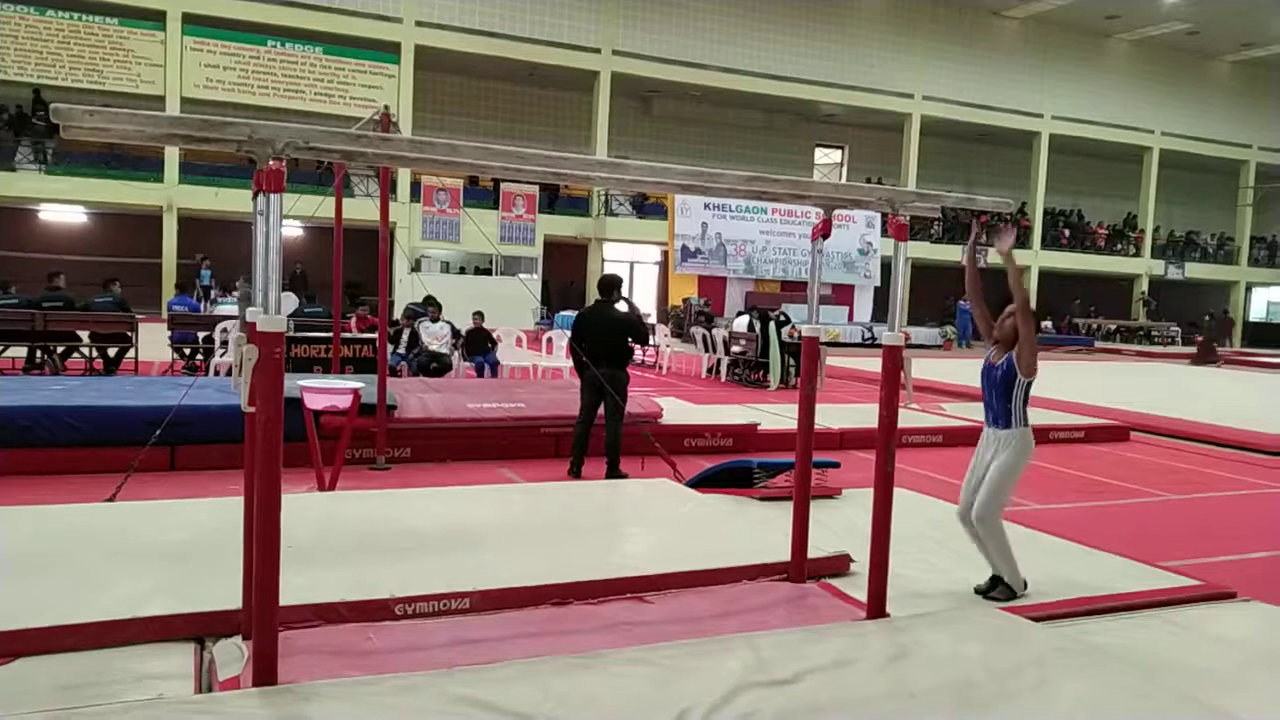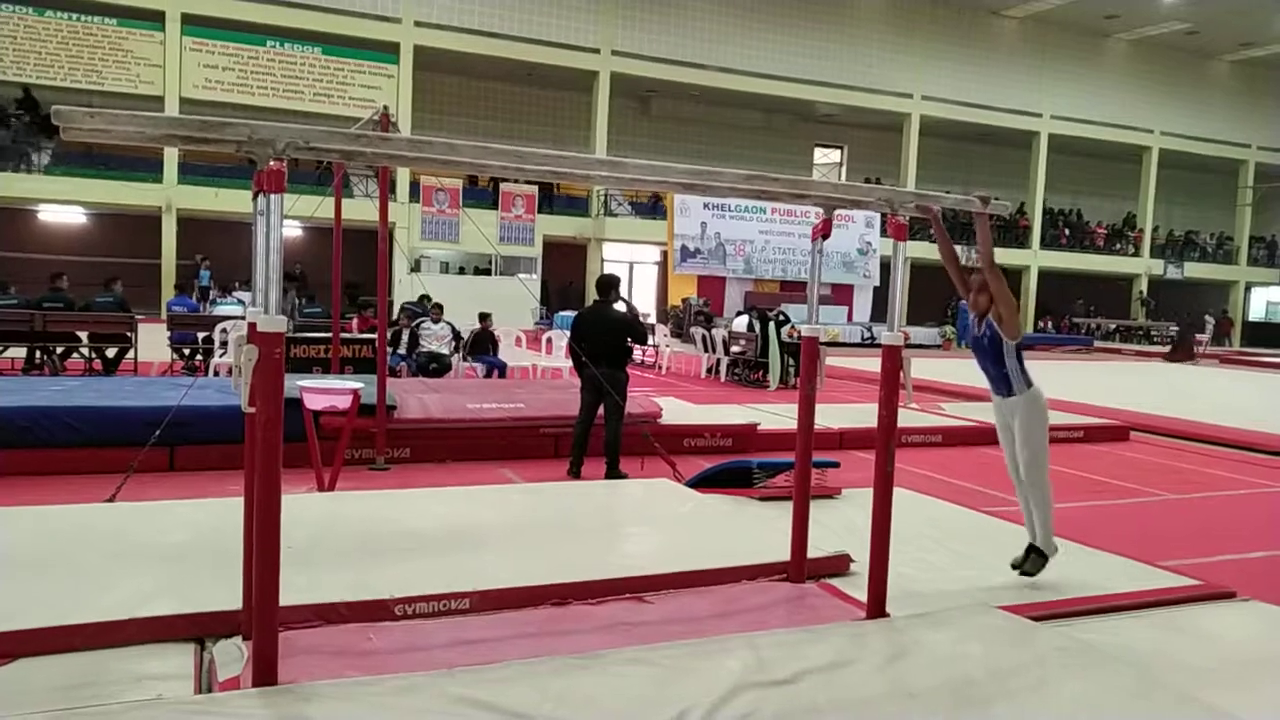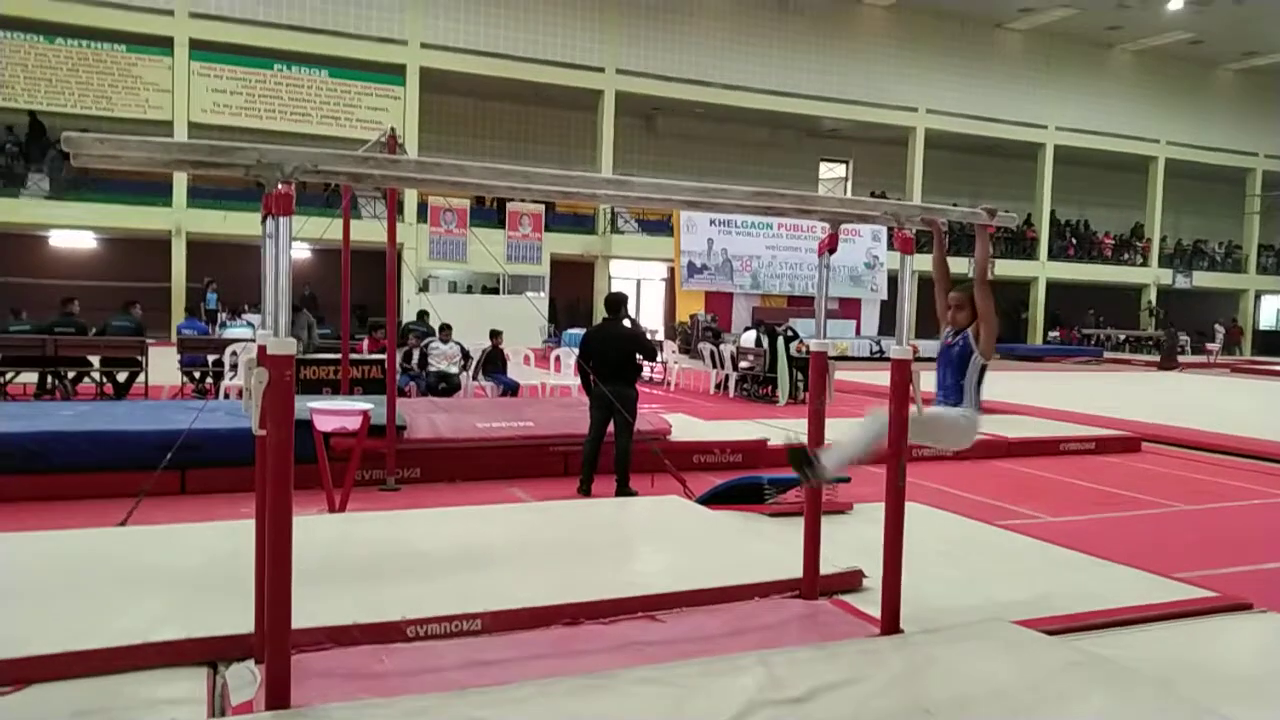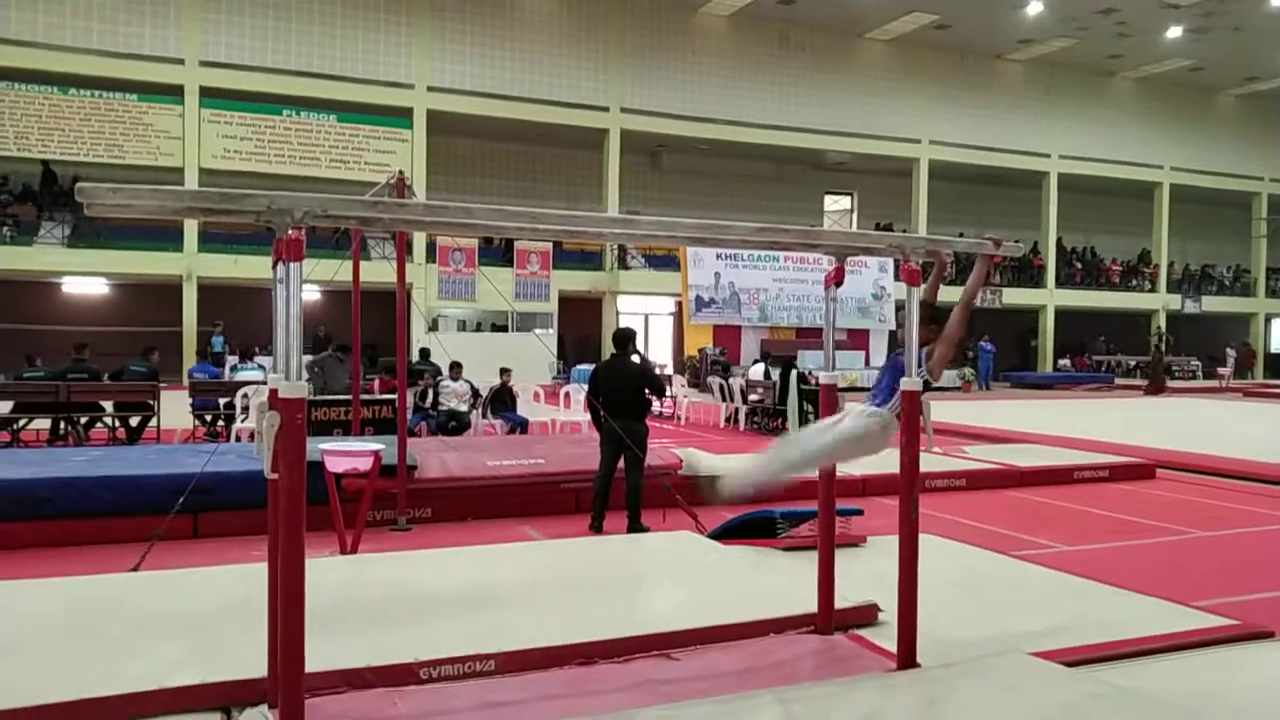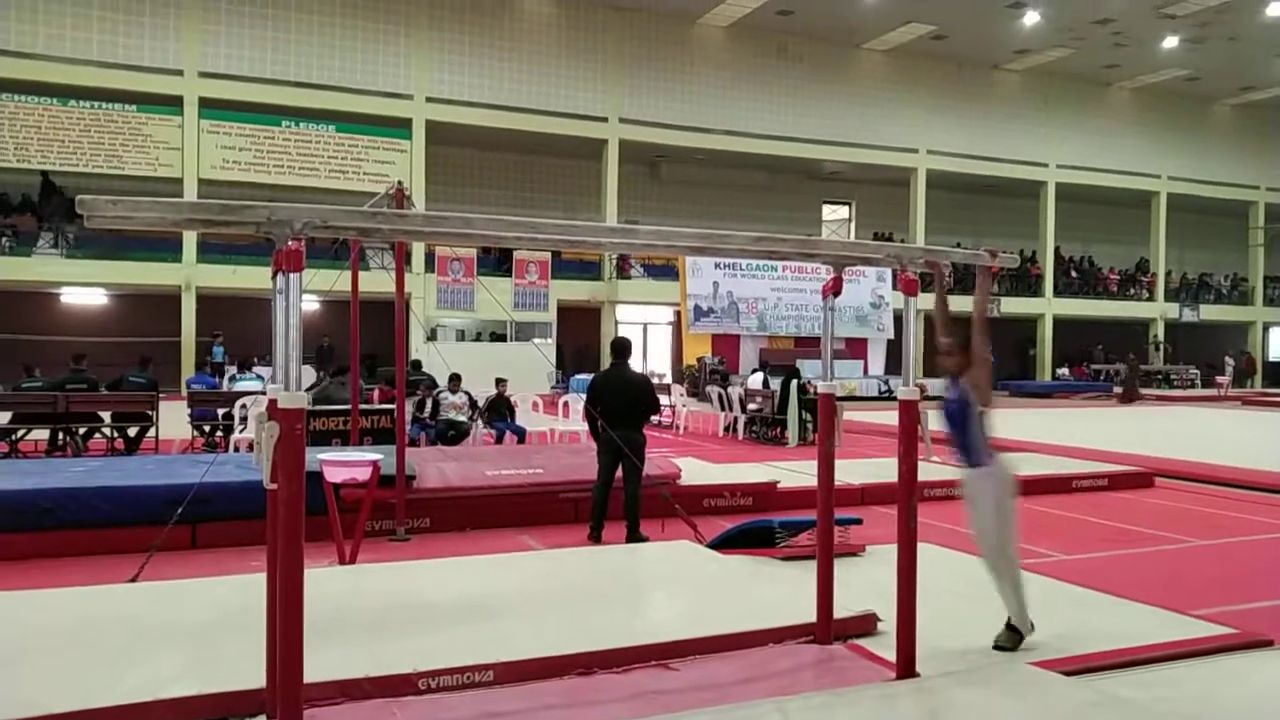
dt=0.5s
person 1, frame 1
left shoulder: (1024, 355)
right shoulder: (992, 346)
left elbow: (1024, 306)
right elbow: (974, 297)
left wrist: (1008, 257)
right wrist: (971, 251)
left hip: (1014, 442)
right hip: (989, 438)
left knee: (984, 512)
right knee: (967, 511)
left ankle: (1014, 580)
right ankle: (1001, 574)
person 1, frame 2
left shoulder: (1005, 315)
right shoulder: (975, 314)
left elbow: (989, 266)
right elbow: (952, 265)
left wrist: (982, 218)
right wrist: (936, 223)
left hip: (1026, 403)
right hip: (1001, 404)
left knee: (1033, 475)
right knee: (1018, 476)
left ankle: (1043, 544)
right ankle: (1037, 542)
person 1, frame 3
left shoulder: (981, 337)
right shoulder: (949, 333)
left elbow: (980, 281)
right elbow: (941, 282)
left wrist: (982, 235)
right wrist: (938, 237)
left hip: (960, 424)
right hip: (939, 419)
left knee: (888, 417)
right knee: (885, 419)
left ankle: (823, 465)
person 1, frame 4
left shoulder: (935, 357)
right shoulder: (904, 351)
left elbow: (964, 305)
right elbow: (926, 306)
left wrist: (983, 264)
right wrist: (938, 269)
left hip: (877, 425)
right hip: (859, 413)
left knee: (805, 454)
right knee: (794, 446)
left ankle: (725, 483)
right ankle: (720, 475)
person 1, frame 5
left shoulder: (977, 381)
right shoulder: (954, 379)
left elbow: (979, 329)
right elbow: (944, 324)
left wrist: (984, 281)
right wrist: (939, 285)
left hip: (990, 476)
right hip: (972, 475)
left knee: (1002, 554)
right knee: (991, 552)
left ankle: (1018, 623)
right ankle: (1017, 617)
person 2, frame 1
left shoulder: (584, 315)
right shoulder: (623, 318)
left elbow: (574, 346)
right elbow: (644, 340)
left wrist: (582, 372)
right wrist: (637, 316)
left hip: (591, 372)
right hip: (614, 374)
left knee: (584, 418)
right knee: (613, 422)
left ankle: (575, 466)
right ankle: (612, 470)
person 2, frame 2
left shoulder: (583, 315)
right shoulder: (621, 318)
left elbow: (574, 347)
right elbow: (642, 339)
left wrist: (582, 372)
right wrist: (635, 316)
left hip: (591, 372)
right hip: (614, 374)
left knee: (584, 418)
right knee: (613, 421)
left ankle: (575, 466)
right ankle: (612, 469)
person 2, frame 3
left shoulder: (592, 333)
right shoulder: (631, 334)
left elbow: (582, 365)
right elbow: (652, 355)
left wrist: (589, 390)
right wrist: (640, 332)
left hip: (600, 390)
right hip: (624, 391)
left knee: (593, 436)
right knee: (623, 439)
left ankle: (585, 484)
right ankle: (622, 487)
person 2, frame 4
left shoulder: (600, 369)
right shoulder: (639, 369)
left elbow: (592, 400)
right elbow: (661, 391)
left wrist: (600, 426)
left hip: (610, 426)
right hip: (634, 427)
left knee: (604, 472)
right knee: (634, 475)
left ankle: (596, 520)
right ankle: (634, 523)
person 2, frame 5
left shoulder: (599, 379)
right shoulder: (640, 380)
left elbow: (589, 410)
right elbow: (655, 408)
left wrist: (597, 435)
left hip: (608, 437)
right hip: (633, 437)
left knee: (602, 483)
right knee: (632, 485)
left ankle: (595, 530)
right ankle: (632, 532)
